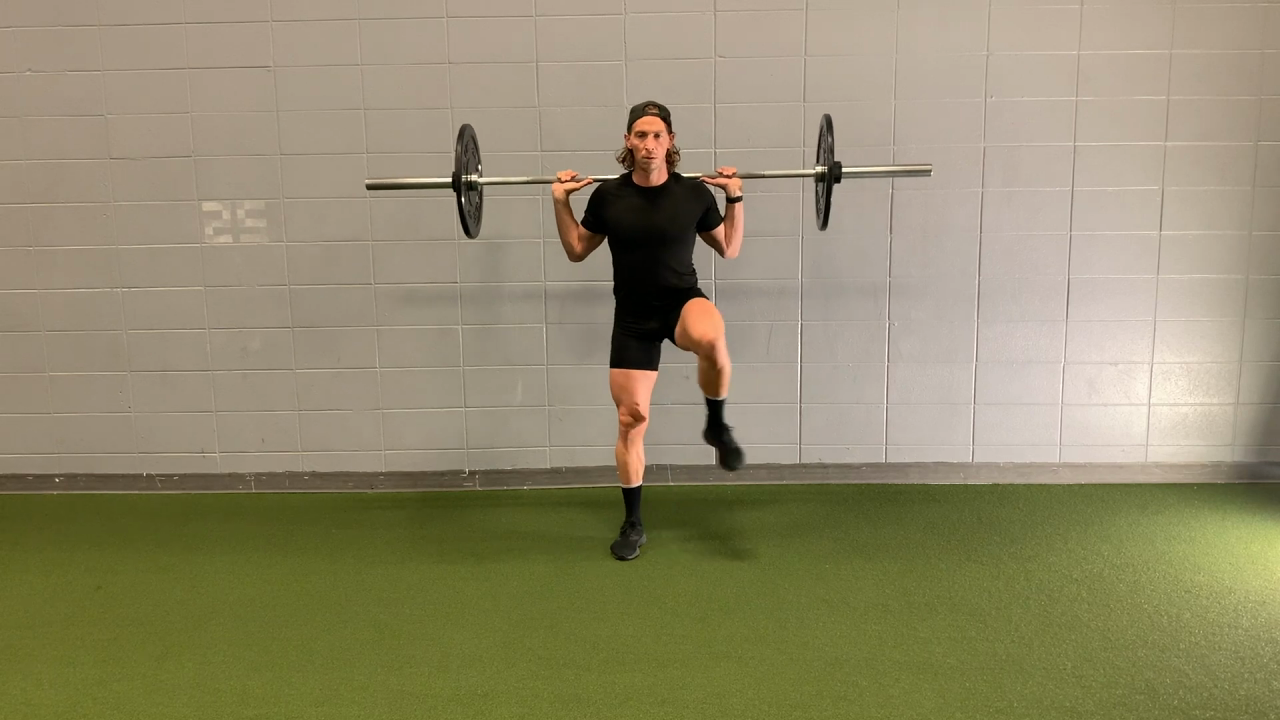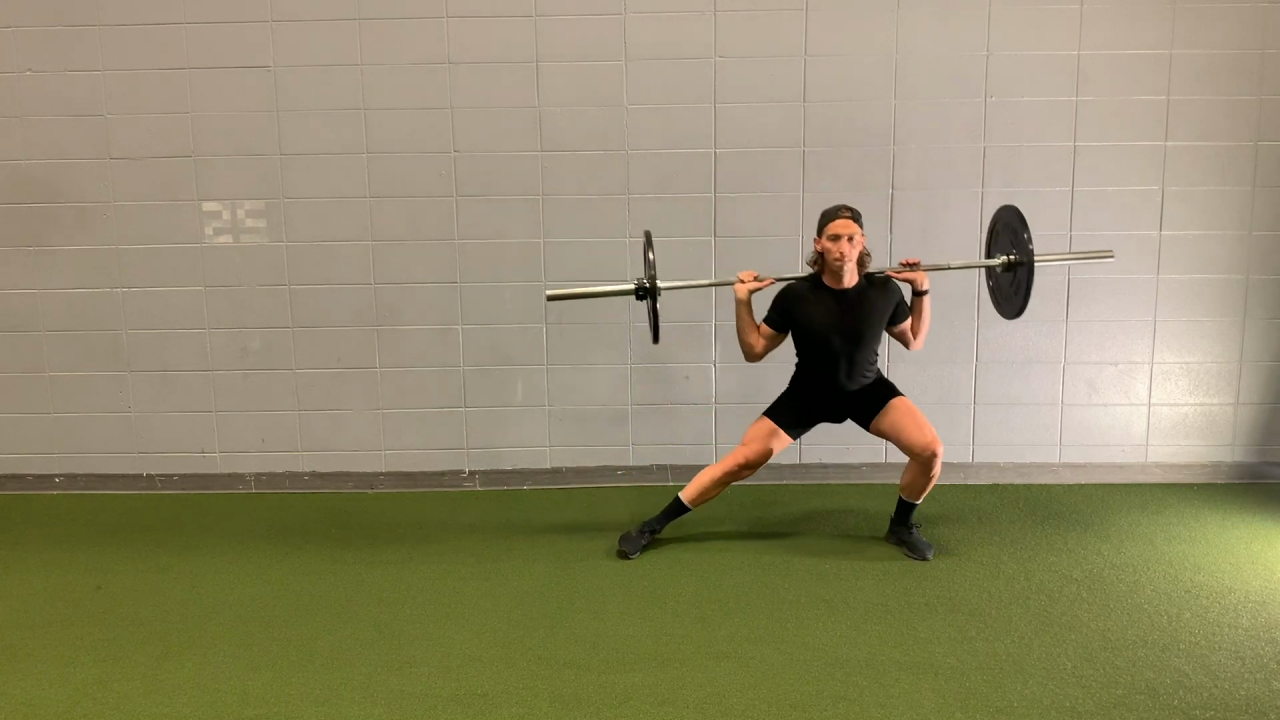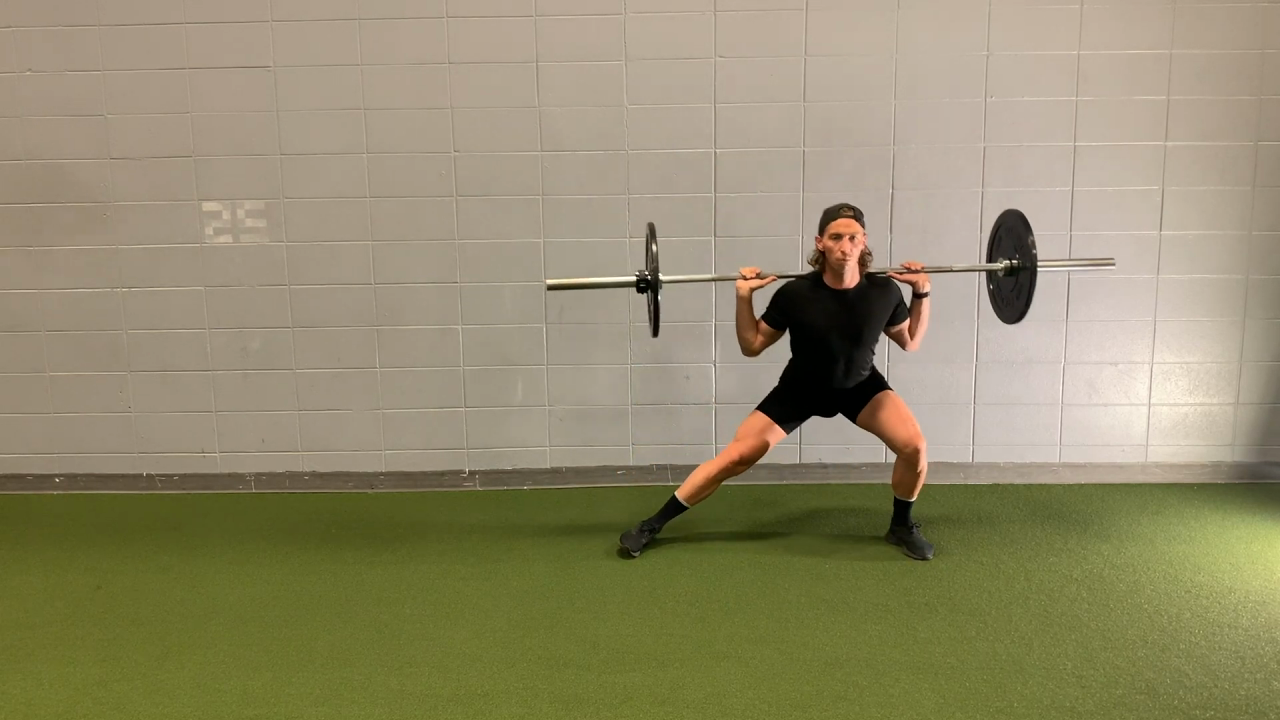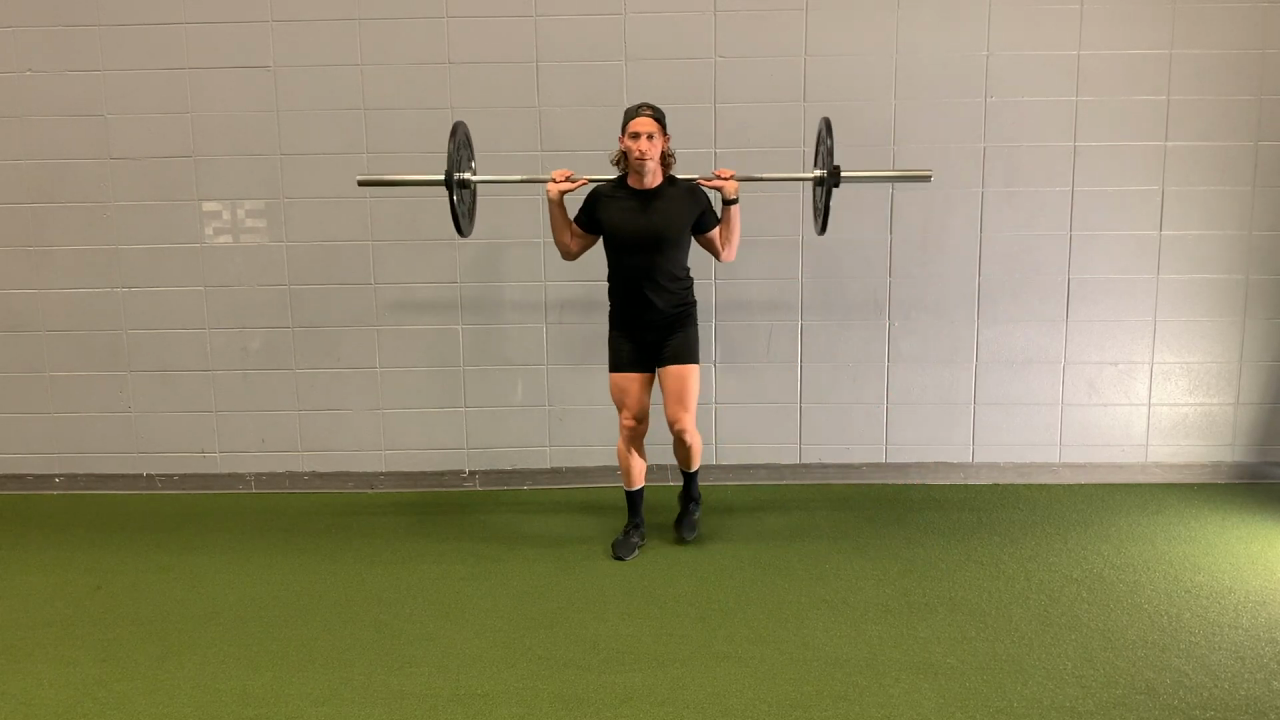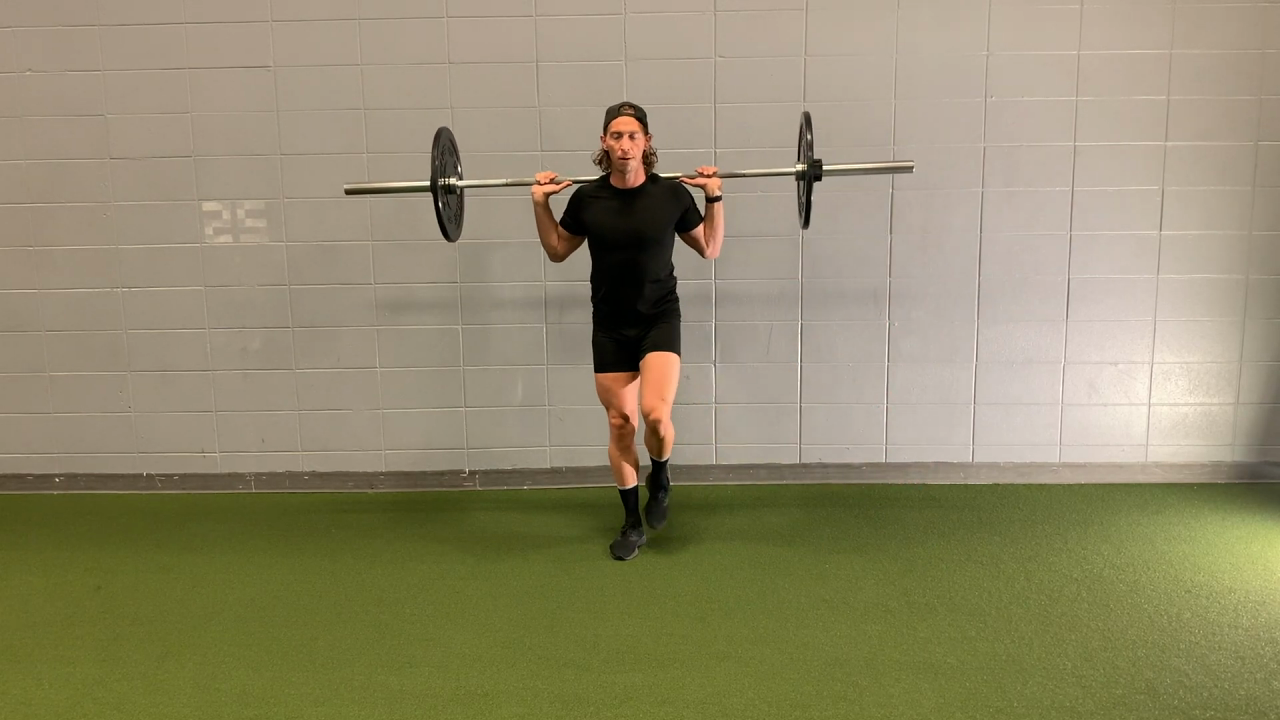
dt=1s
person 1, frame 1
left shoulder: (693, 193)
right shoulder: (607, 196)
left elbow: (729, 248)
right elbow: (577, 250)
left wrist: (735, 197)
right wrist: (560, 201)
left hip: (683, 300)
right hip: (632, 317)
left knee: (711, 340)
right knee: (630, 422)
left ankle: (717, 426)
right ankle: (633, 524)
person 1, frame 2
left shoulder: (883, 290)
right shoulder: (796, 296)
left elbow: (913, 340)
right elbow: (754, 350)
left wrist: (922, 291)
right wrist: (743, 301)
left hip: (867, 389)
right hip: (807, 394)
left knee: (930, 449)
right knee: (741, 461)
left ankle: (901, 525)
right ankle: (653, 526)
person 1, frame 3
left shoulder: (884, 291)
right shoulder: (796, 294)
left elbow: (910, 341)
right elbow: (752, 346)
left wrist: (922, 293)
right wrist: (744, 297)
left hip: (860, 385)
right hip: (799, 389)
left knee: (914, 446)
right knee: (735, 457)
left ankle: (902, 526)
right ankle: (653, 524)
person 1, frame 4
left shoulder: (689, 196)
right shoulder: (603, 198)
left elbow: (725, 252)
right elbow: (570, 249)
left wrist: (730, 200)
right wrist: (555, 201)
left hip: (677, 321)
right hip: (626, 327)
left knee: (682, 424)
right knee: (630, 425)
left ankle: (690, 495)
right ankle: (635, 523)
person 1, frame 5
left shoulder: (672, 194)
right shoulder: (586, 198)
left elbow: (709, 249)
right elbow: (557, 251)
left wrist: (714, 197)
right wrist: (540, 203)
left hip: (660, 318)
right hip: (609, 326)
left knee: (656, 414)
right knee: (620, 425)
left ankle: (660, 479)
right ankle: (631, 522)
